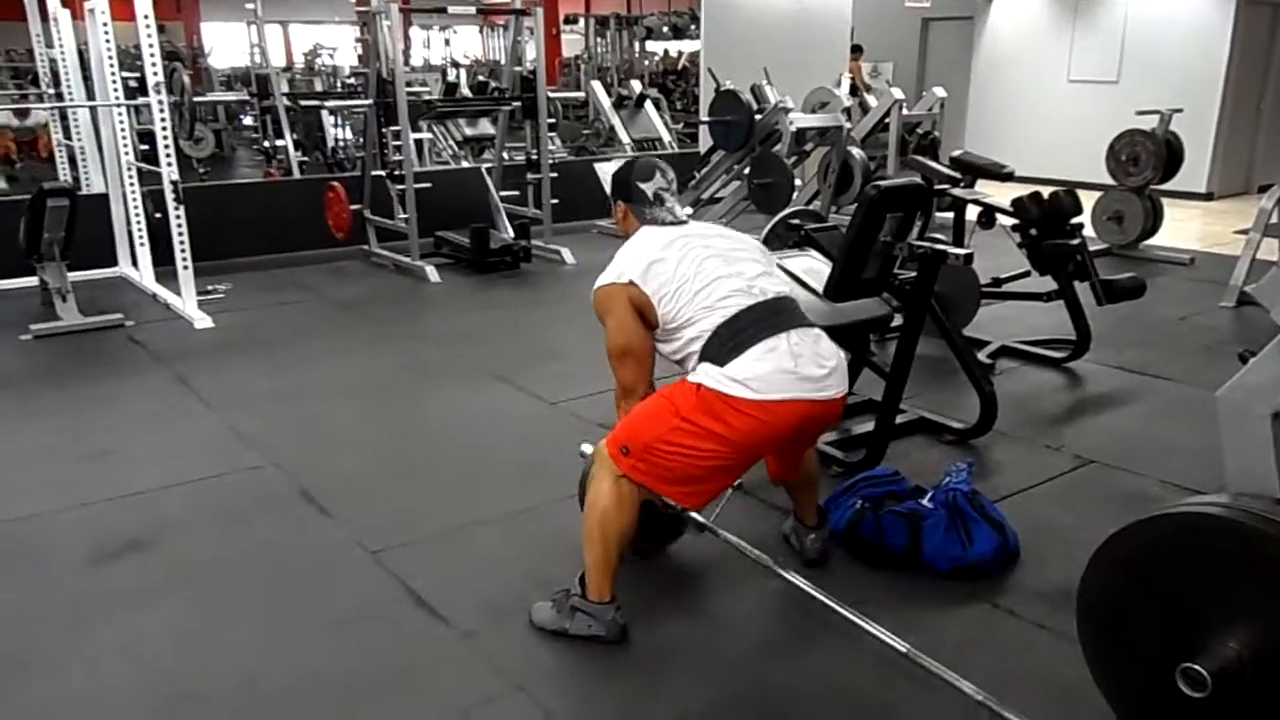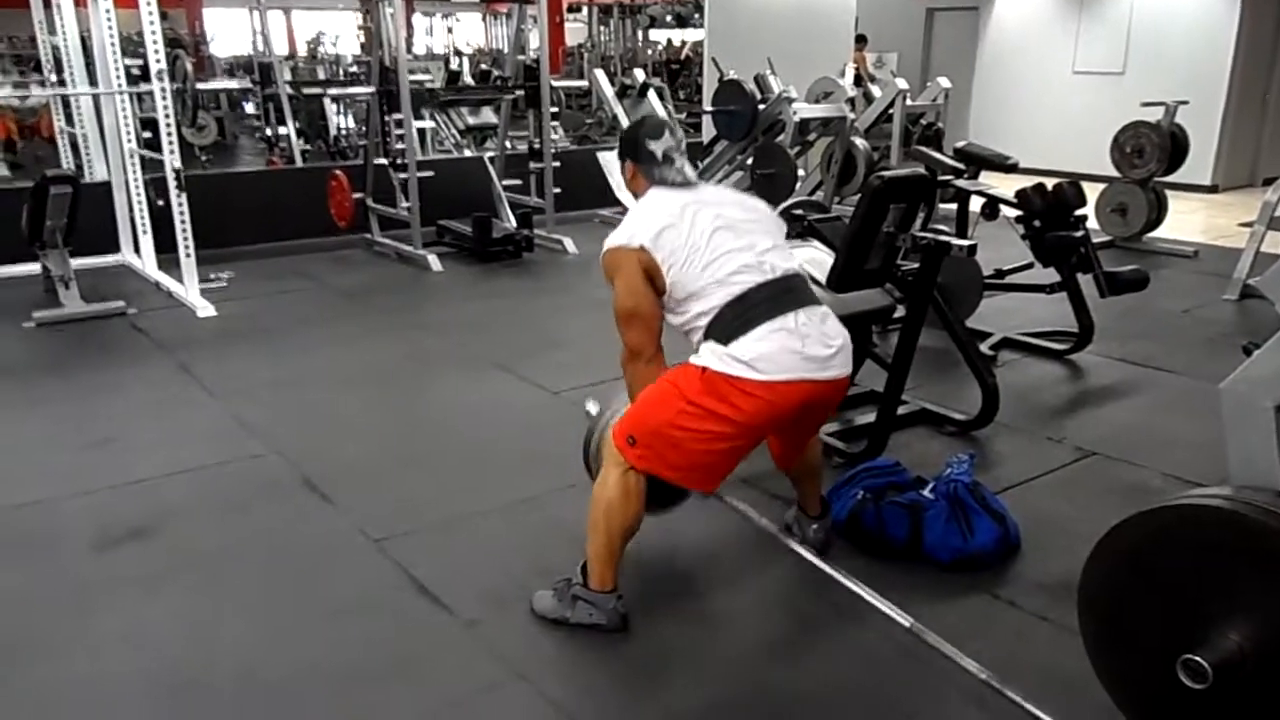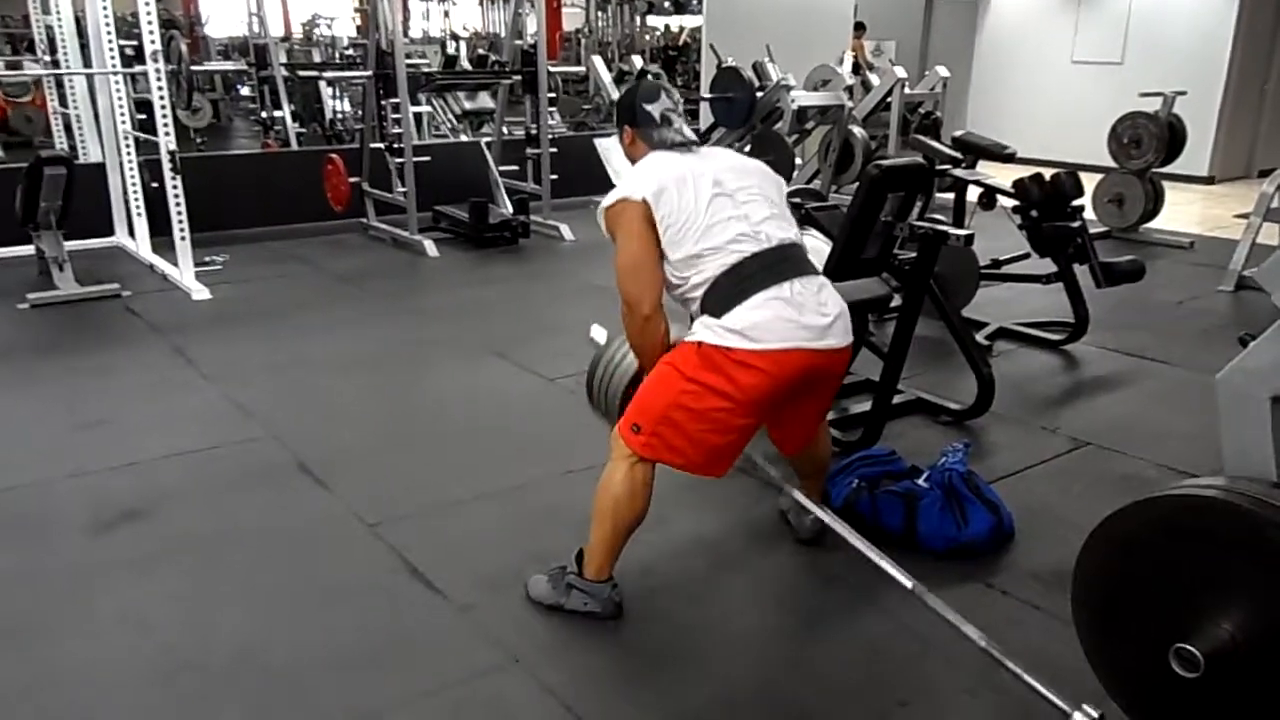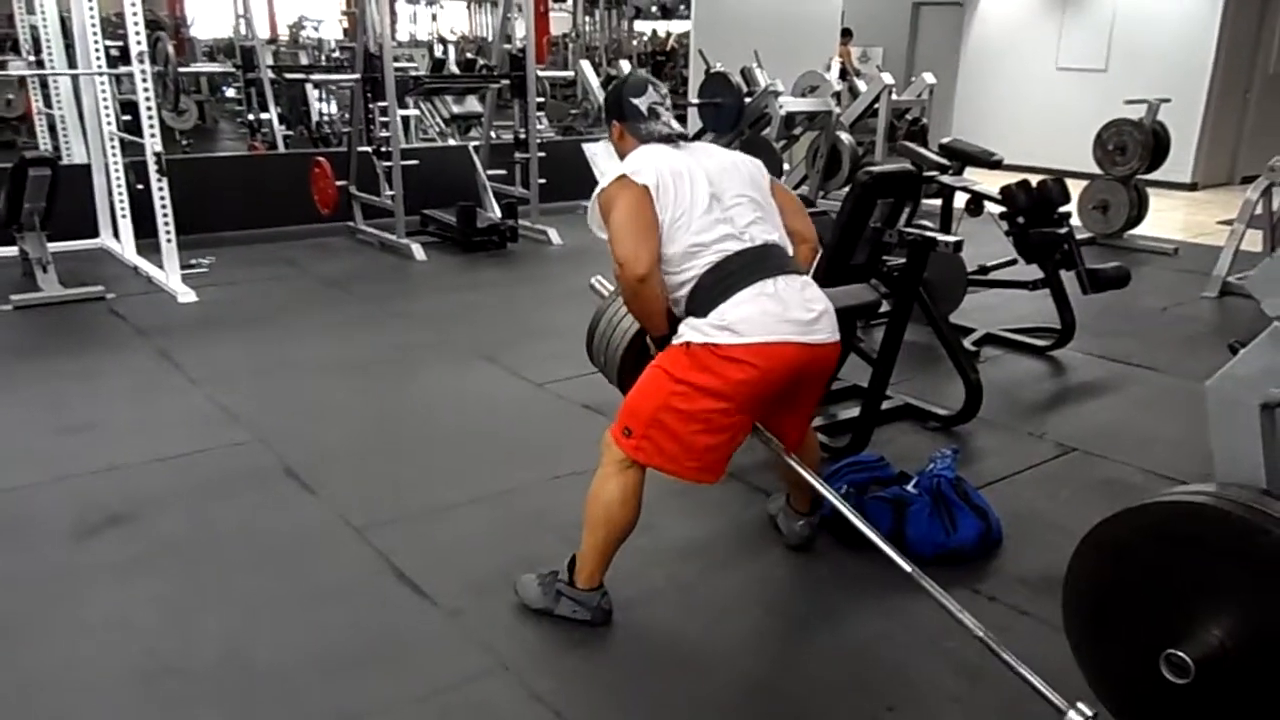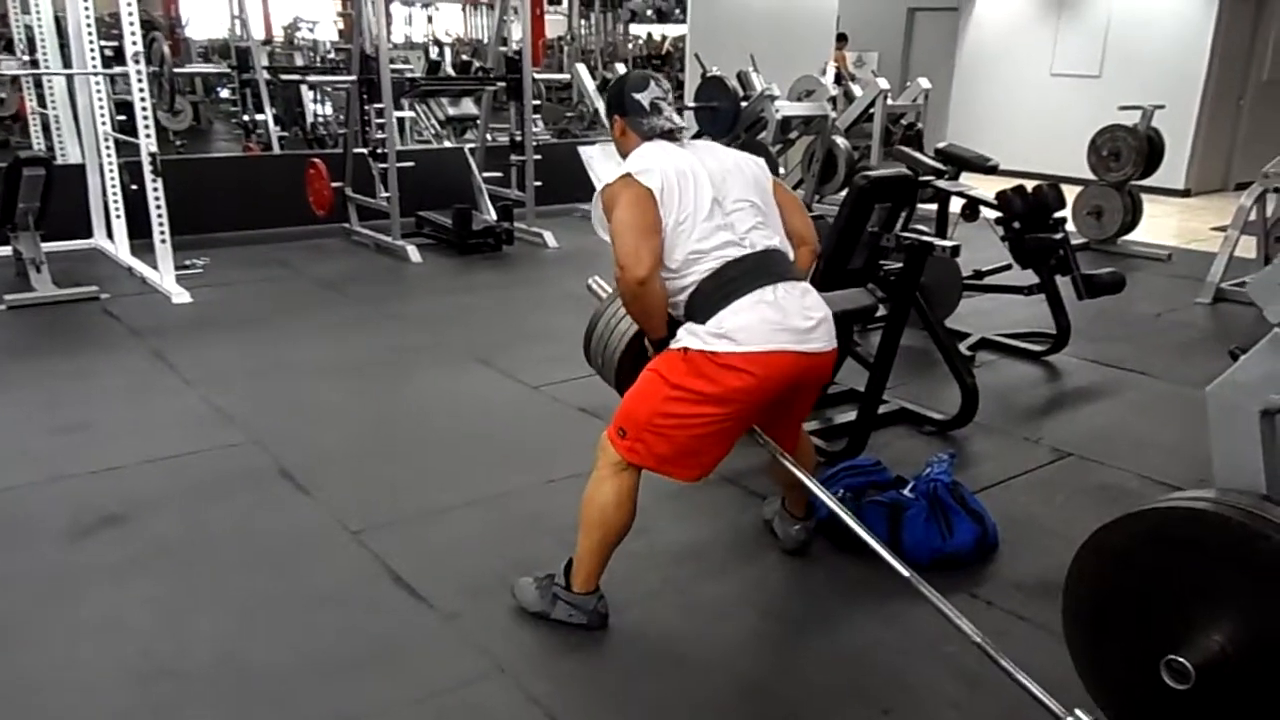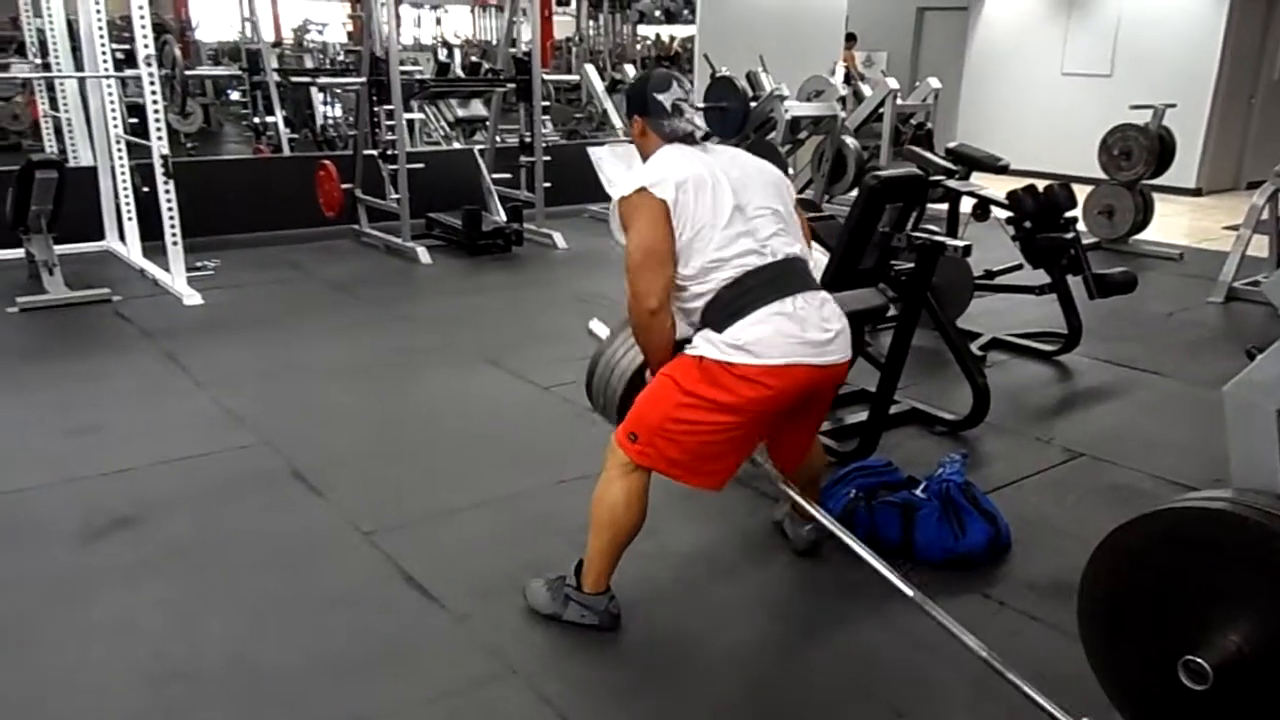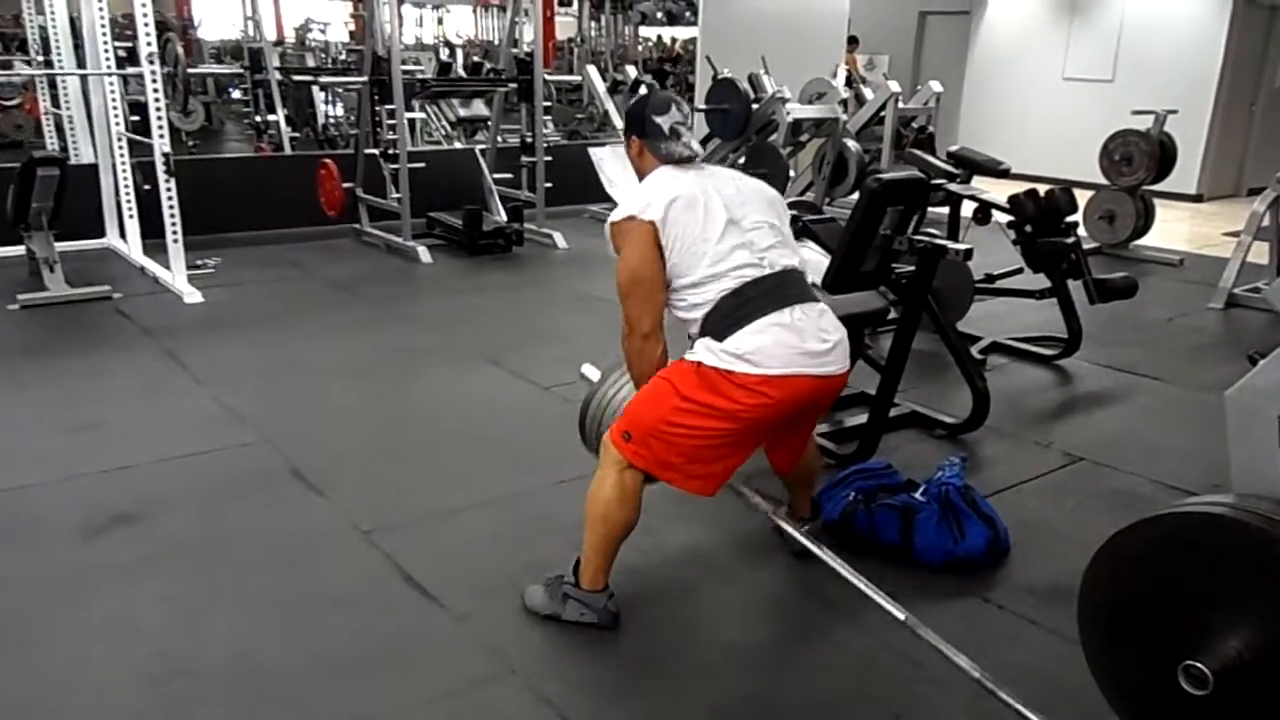
dt=0.2s
person 1, frame 1
left shoulder: (620, 279)
right shoulder: (731, 238)
left elbow: (635, 390)
left wrist: (647, 469)
left hip: (751, 389)
right hip: (828, 377)
left knee: (613, 464)
left ankle: (594, 607)
right ankle: (809, 530)
person 1, frame 2
left shoulder: (630, 239)
right shoulder: (744, 201)
left elbow: (643, 356)
left wrist: (656, 425)
left hip: (756, 366)
right hip: (832, 355)
left knee: (623, 456)
right knee: (795, 429)
left ankle: (595, 596)
right ankle: (811, 522)
person 1, frame 3
left shoulder: (632, 194)
right shoulder: (748, 165)
left elbow: (642, 310)
left wrist: (659, 374)
left hip: (749, 339)
right hip: (831, 326)
left knee: (633, 447)
right knee: (802, 424)
left ankle: (590, 583)
right ankle: (808, 510)
person 1, frame 4
left shoulder: (626, 181)
right shoulder: (739, 161)
left elbow: (637, 269)
right elbow: (806, 241)
left wrist: (664, 336)
left hip: (737, 339)
right hip: (817, 326)
left knee: (623, 453)
right knee: (792, 428)
left ankle: (580, 590)
right ankle: (799, 514)
person 1, frame 5
left shoulder: (630, 179)
right shoulder: (743, 160)
left elbow: (639, 275)
right elbow: (807, 244)
left wrist: (661, 338)
left hip: (736, 343)
right hip: (813, 331)
left knee: (619, 454)
right knee: (786, 432)
left ankle: (577, 594)
right ankle: (794, 519)
person 1, frame 6
left shoulder: (648, 188)
right shoulder: (760, 167)
left elbow: (650, 305)
left wrist: (664, 375)
left hip: (752, 351)
right hip: (829, 339)
left knee: (628, 455)
right knee: (795, 431)
left ankle: (589, 595)
right ankle: (804, 522)
person 1, frame 7
left shoulder: (639, 212)
right shoulder: (753, 187)
left elbow: (644, 332)
left wrist: (654, 407)
left hip: (752, 360)
right hip: (829, 351)
left knee: (621, 452)
right knee: (790, 429)
left ankle: (588, 594)
right ankle: (802, 520)
